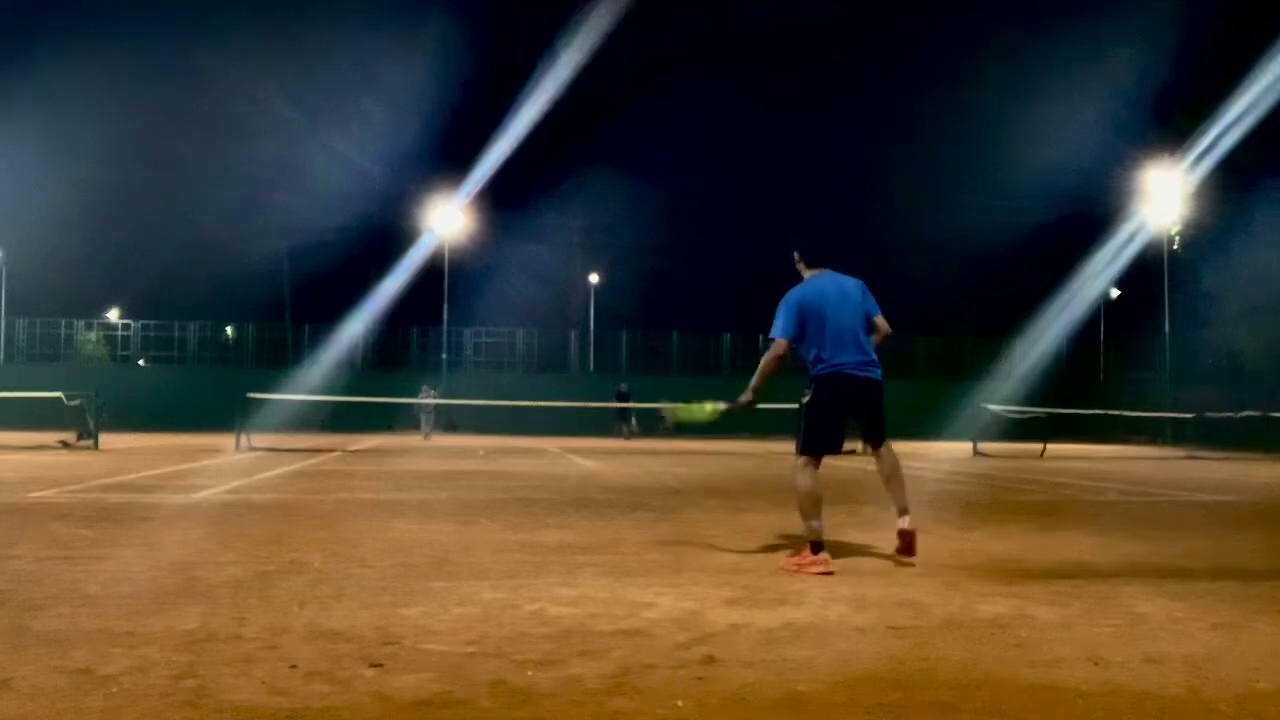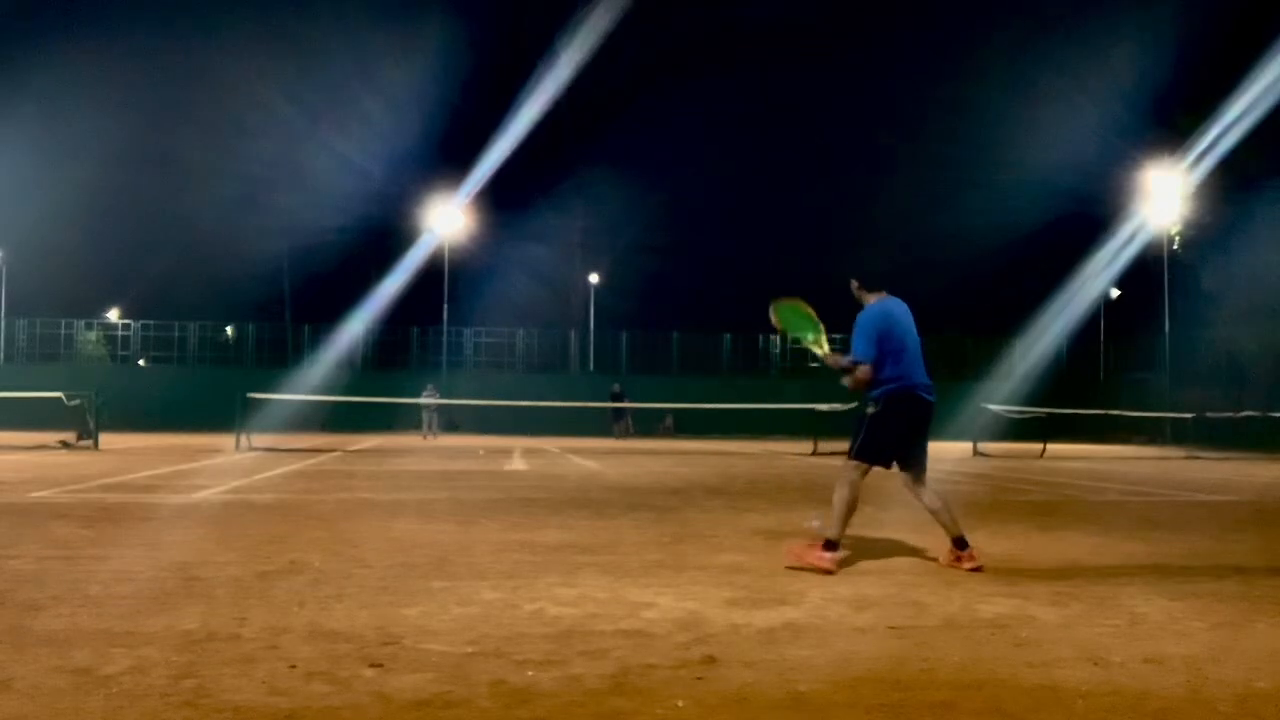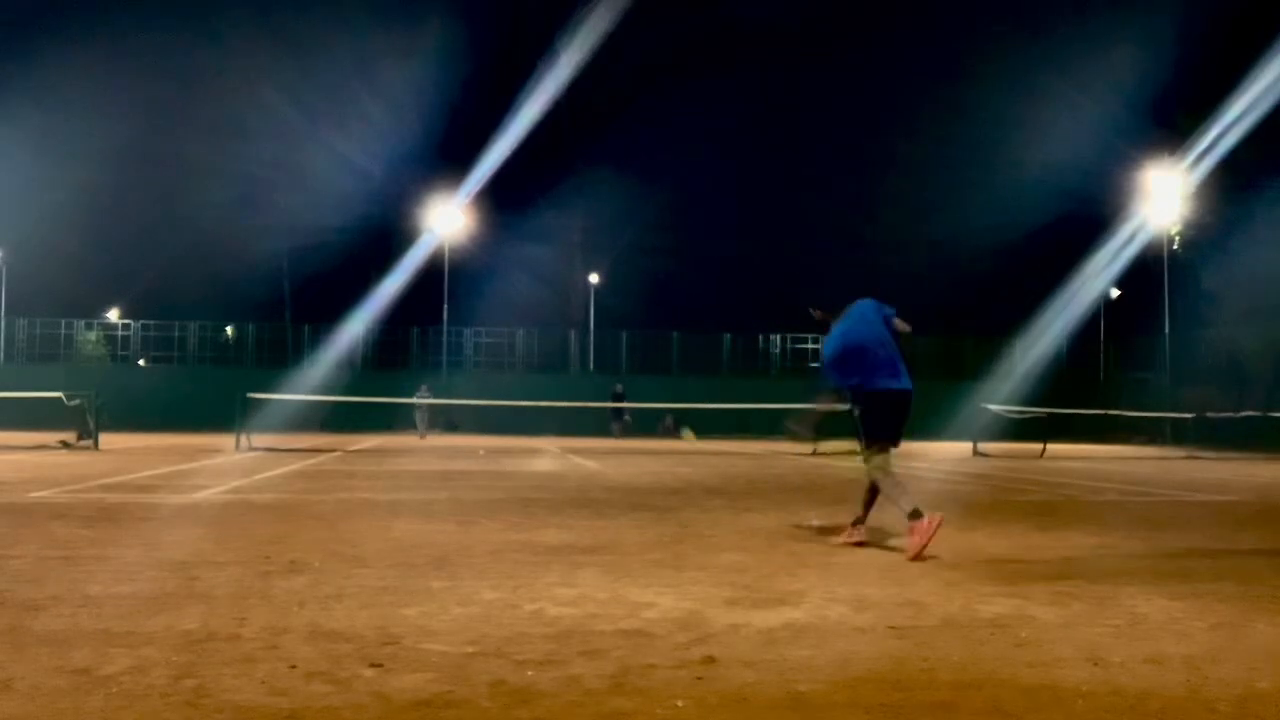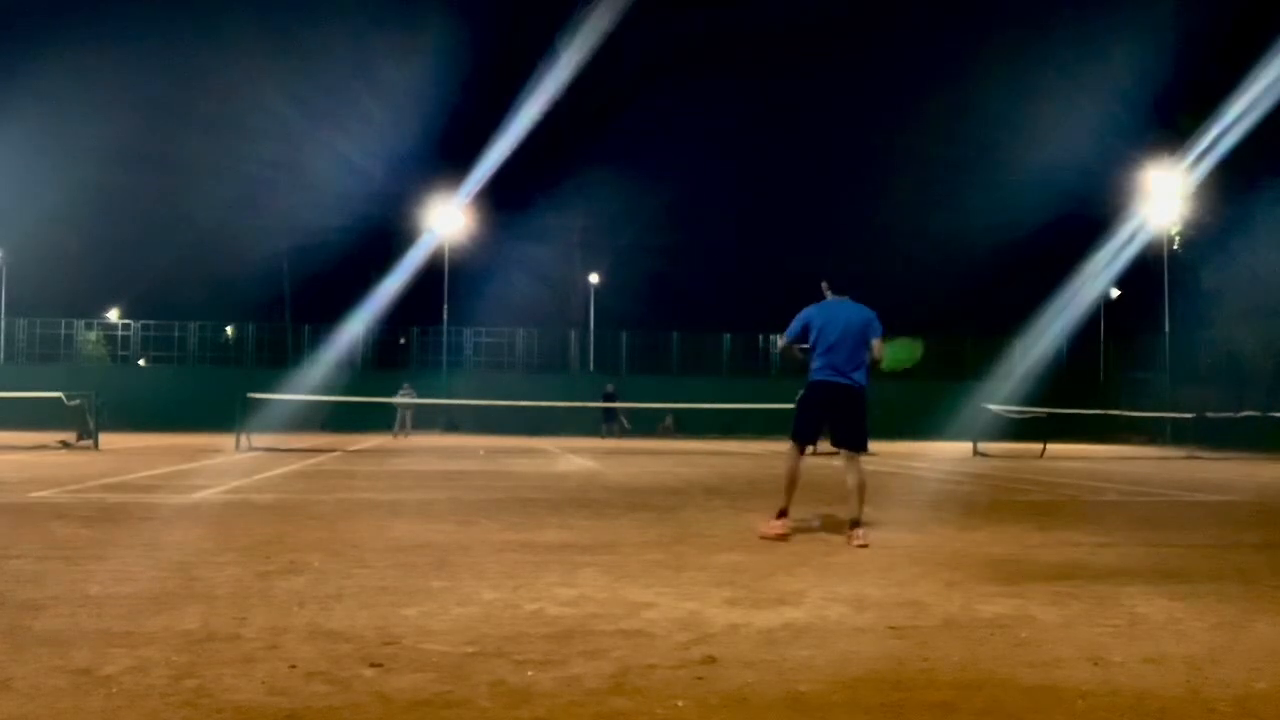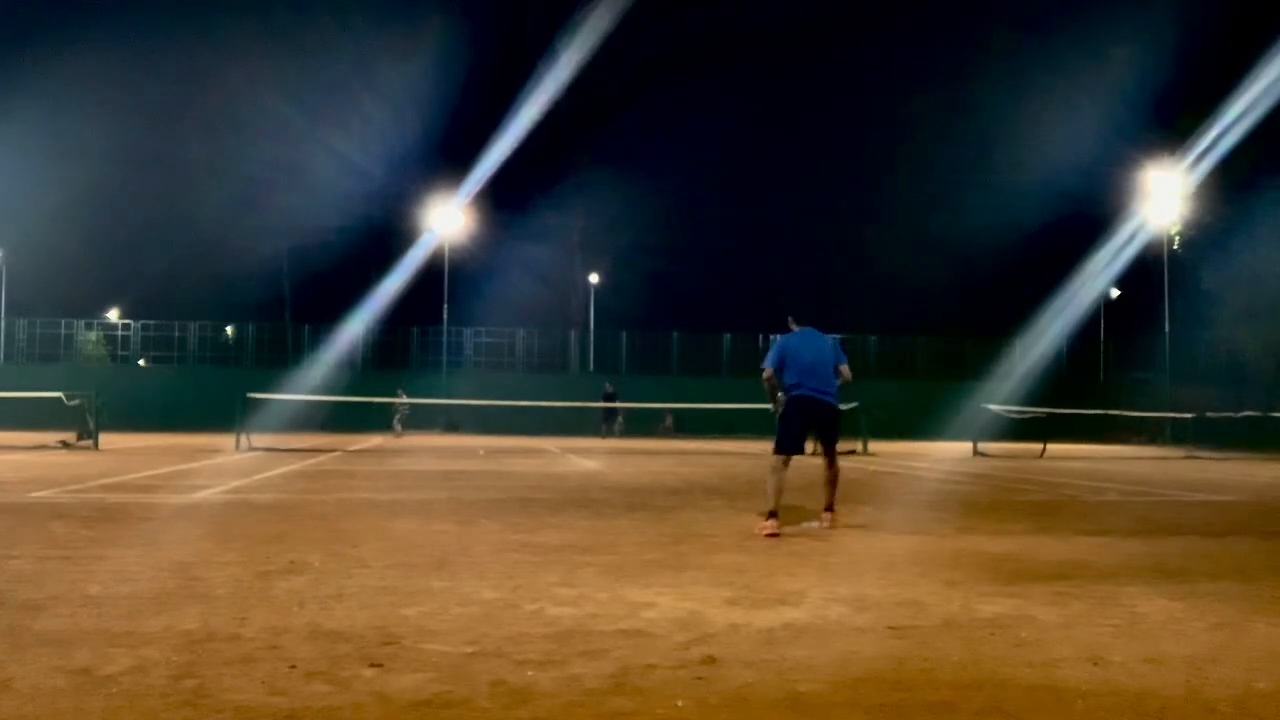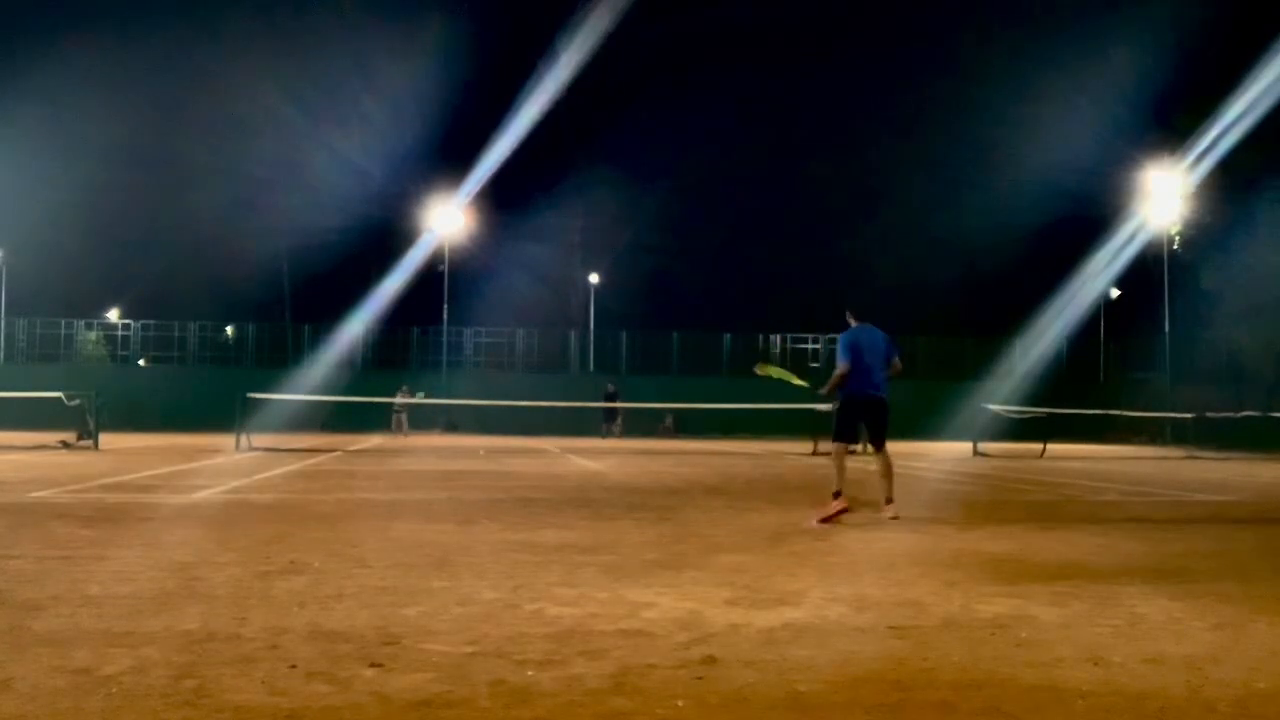
dt=0.7s
person 1, frame 1
left shoulder: (796, 298)
right shoulder: (855, 286)
left elbow: (779, 350)
right elbow: (883, 329)
left wrist: (752, 391)
left hip: (829, 383)
right hip: (868, 379)
left knee: (805, 464)
right knee: (879, 445)
left ankle: (816, 552)
right ankle: (904, 519)
person 1, frame 2
left shoulder: (869, 317)
right shoulder: (899, 307)
left elbow: (865, 374)
left wrist: (849, 382)
right wrist: (843, 362)
left hip: (891, 400)
right hip: (920, 400)
left knee: (852, 472)
right knee: (916, 480)
left ankle: (829, 549)
right ankle: (962, 550)
person 1, frame 3
left shoulder: (835, 344)
right shoulder: (866, 306)
left elbow: (839, 390)
right elbow: (903, 328)
left hip: (874, 399)
right hip: (900, 391)
left knee: (878, 466)
right knee: (877, 462)
left ankle: (919, 520)
right ankle: (858, 525)
person 1, frame 4
left shoulder: (811, 313)
right shoulder: (867, 315)
left elbow: (783, 345)
right elbow: (877, 354)
left hip: (818, 387)
right hip: (852, 392)
left knee: (795, 451)
right knee: (852, 459)
left ankle: (782, 519)
right ankle: (855, 528)
person 1, frame 5
left shoulder: (785, 342)
right shoulder: (829, 342)
left elbow: (768, 376)
right elbow: (846, 376)
left wrist: (775, 401)
left hip: (798, 403)
right hip: (828, 406)
left knee: (779, 462)
right knee: (830, 457)
left ankle: (772, 520)
right ankle: (828, 512)
person 1, frame 6
left shoulder: (847, 337)
right shoulder: (882, 337)
left elbow: (844, 369)
right elbow: (896, 367)
left wrist: (828, 389)
left hip: (852, 397)
right hip: (878, 398)
left knee: (838, 450)
right knee: (880, 450)
left ankle: (838, 498)
right ankle: (889, 504)
